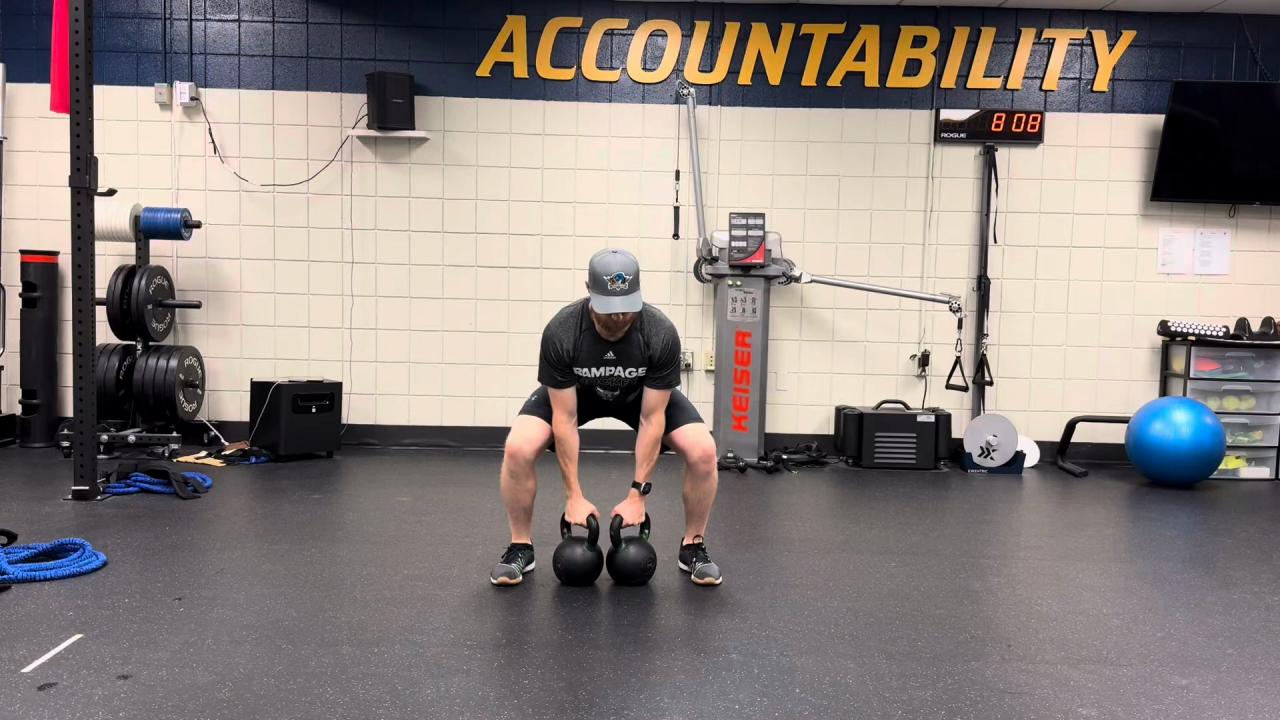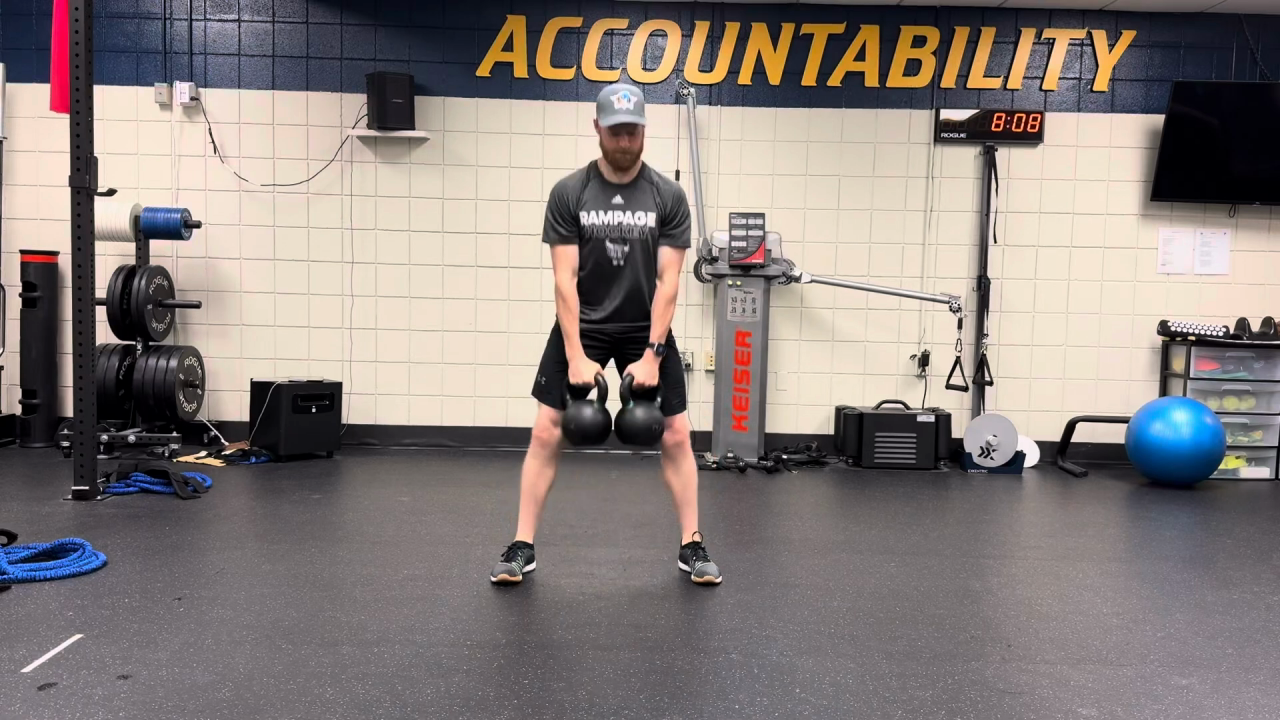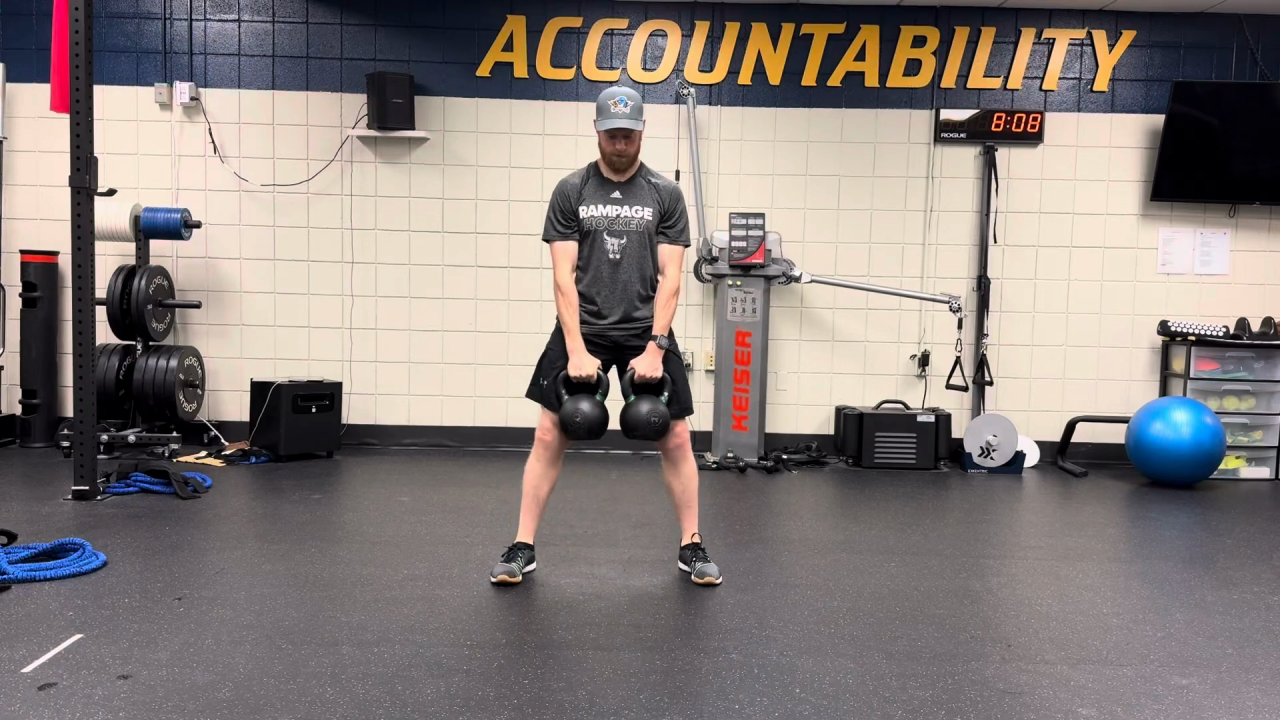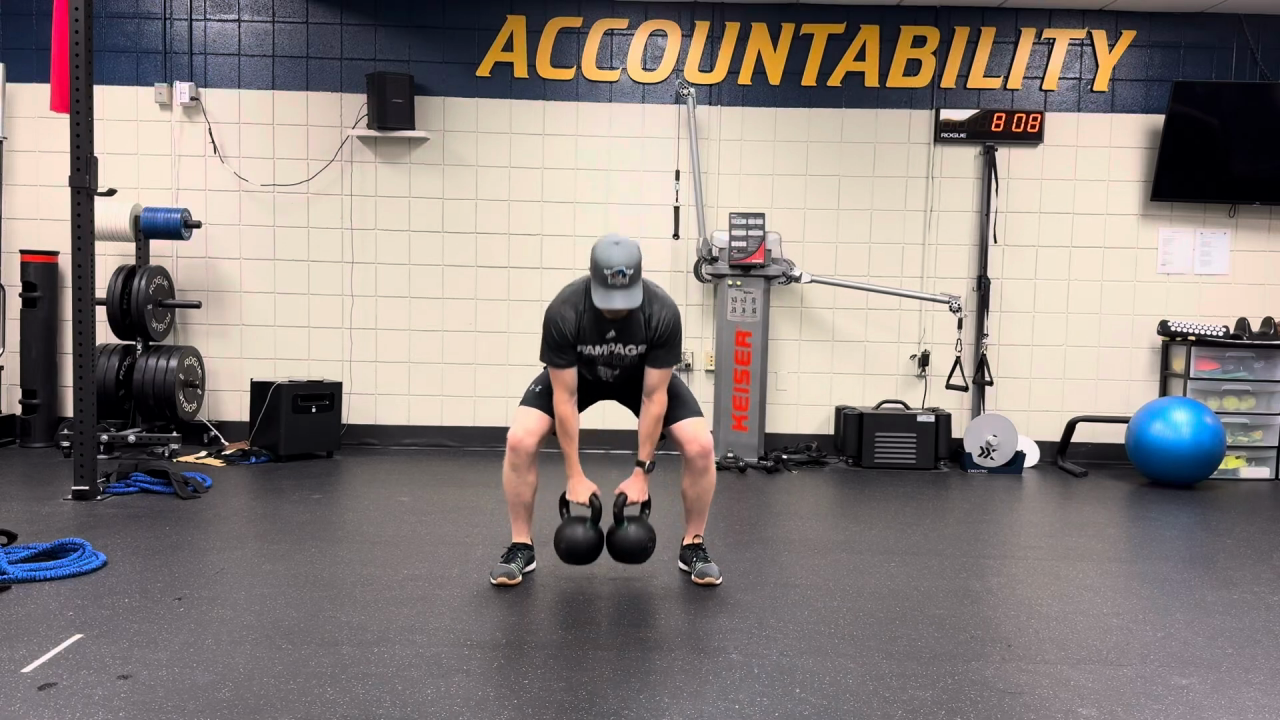
dt=0.7s
person 1, frame 1
left shoulder: (661, 334)
right shoulder: (561, 332)
left elbow: (652, 418)
right elbow: (564, 419)
left wrist: (637, 495)
right wrist: (574, 497)
left hip: (642, 393)
right hip: (574, 392)
left knee: (702, 451)
right knee: (518, 447)
left ankle: (693, 547)
right ankle: (520, 547)
person 1, frame 2
left shoulder: (668, 195)
right shoulder: (568, 192)
left elbow: (669, 280)
right elbow: (565, 277)
left wrist: (652, 354)
right wrist: (575, 356)
left hip: (645, 327)
right hip: (582, 324)
left knee: (676, 438)
right knee: (546, 435)
left ankle: (691, 544)
right ankle: (522, 545)
person 1, frame 3
left shoulder: (666, 194)
right shoulder: (571, 190)
left elbow: (670, 277)
right elbow: (564, 276)
left wrist: (655, 347)
right wrist: (576, 349)
left hip: (646, 333)
right hip: (583, 330)
left knee: (676, 439)
right knee: (548, 437)
left ankle: (692, 546)
right ankle: (522, 547)
person 1, frame 4
left shoulder: (663, 312)
right shoulder: (563, 311)
left elbow: (654, 396)
right elbow: (564, 398)
left wrist: (641, 472)
right wrist: (575, 476)
left hip: (642, 379)
right hip: (577, 376)
left knee: (700, 445)
right knee: (521, 440)
left ankle: (693, 546)
right ankle: (521, 547)
